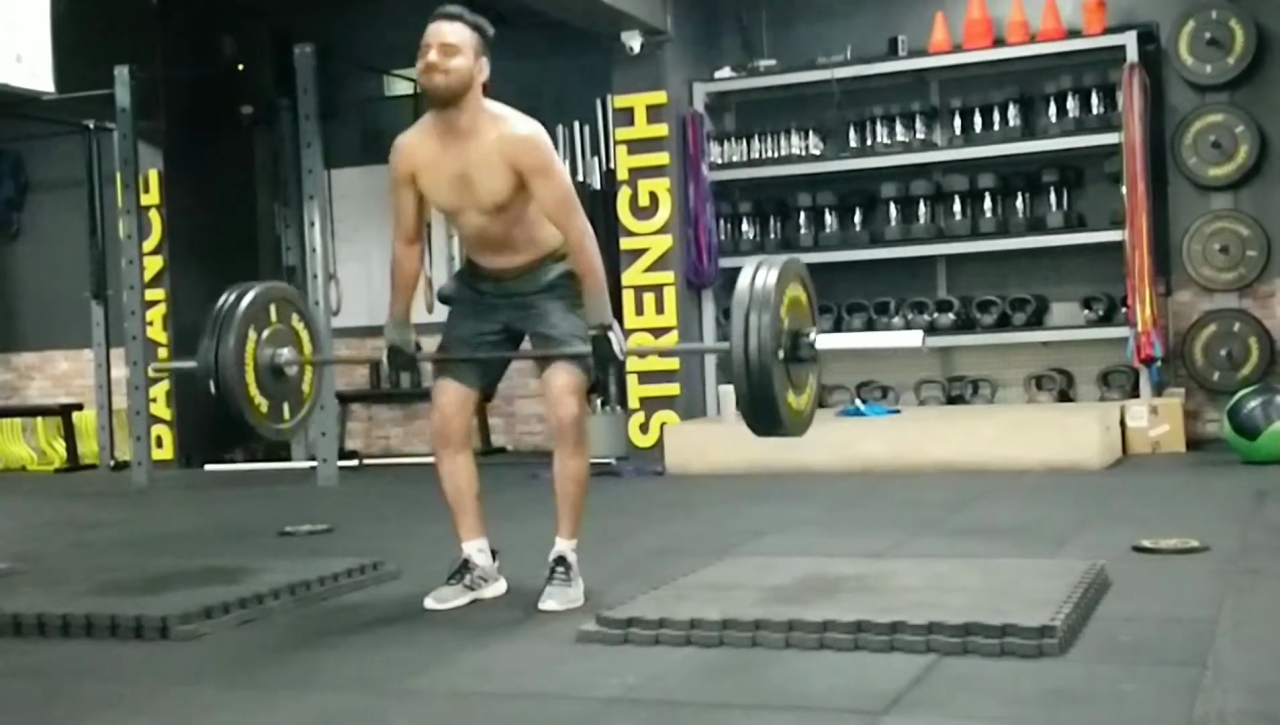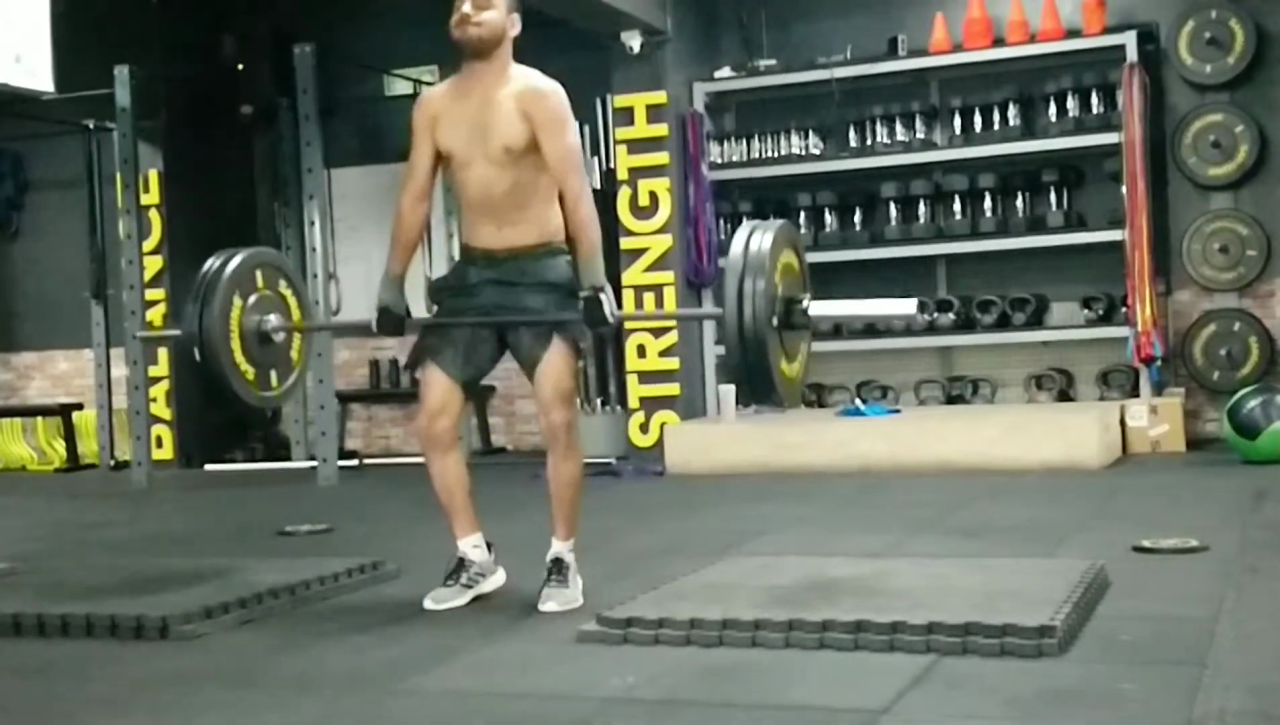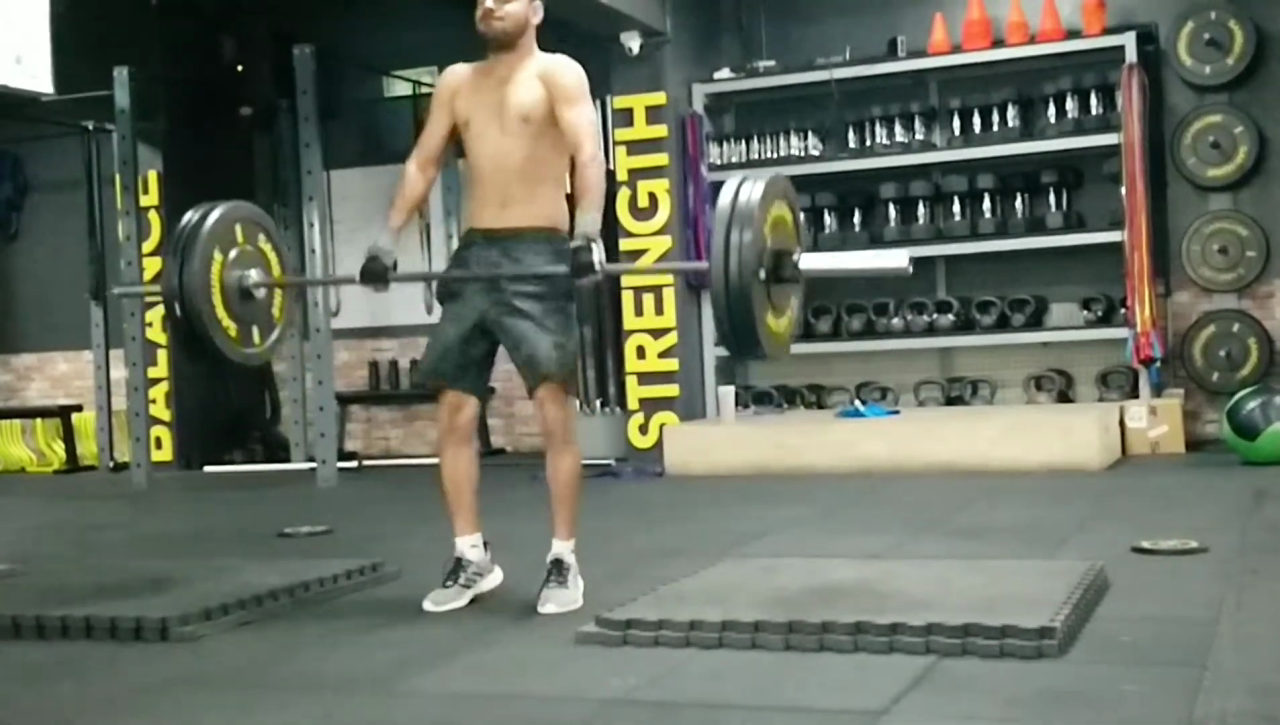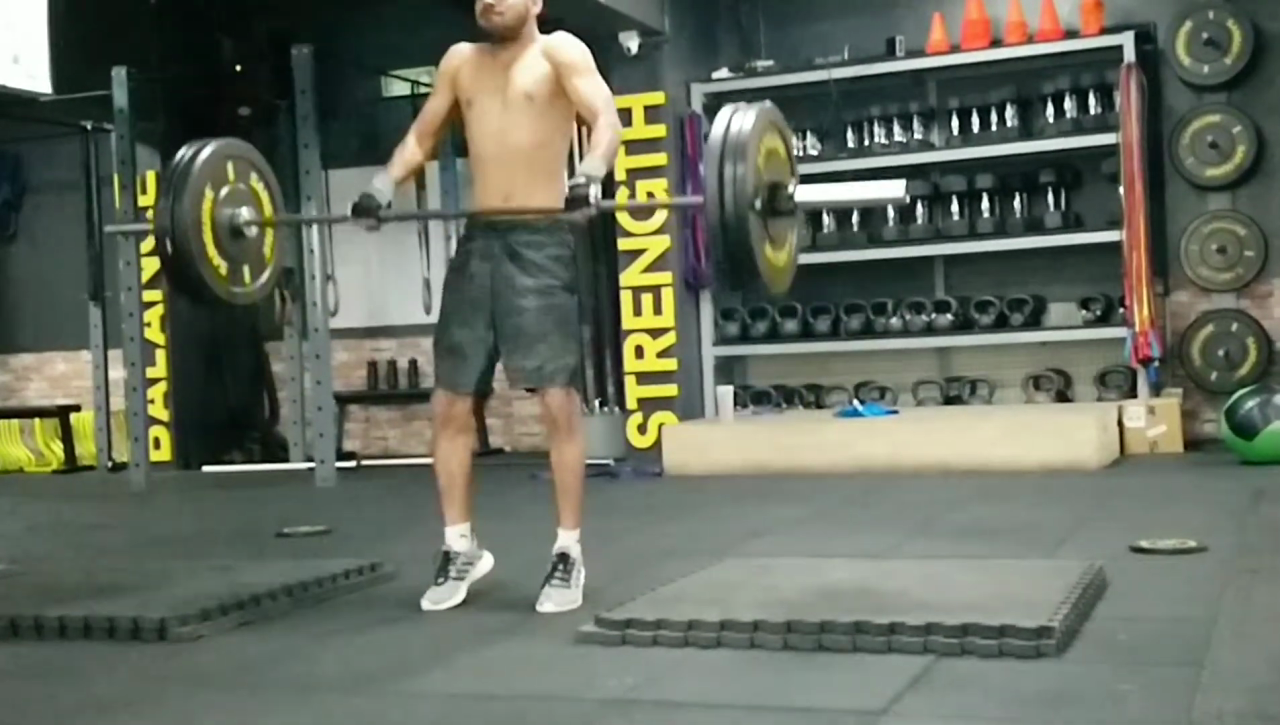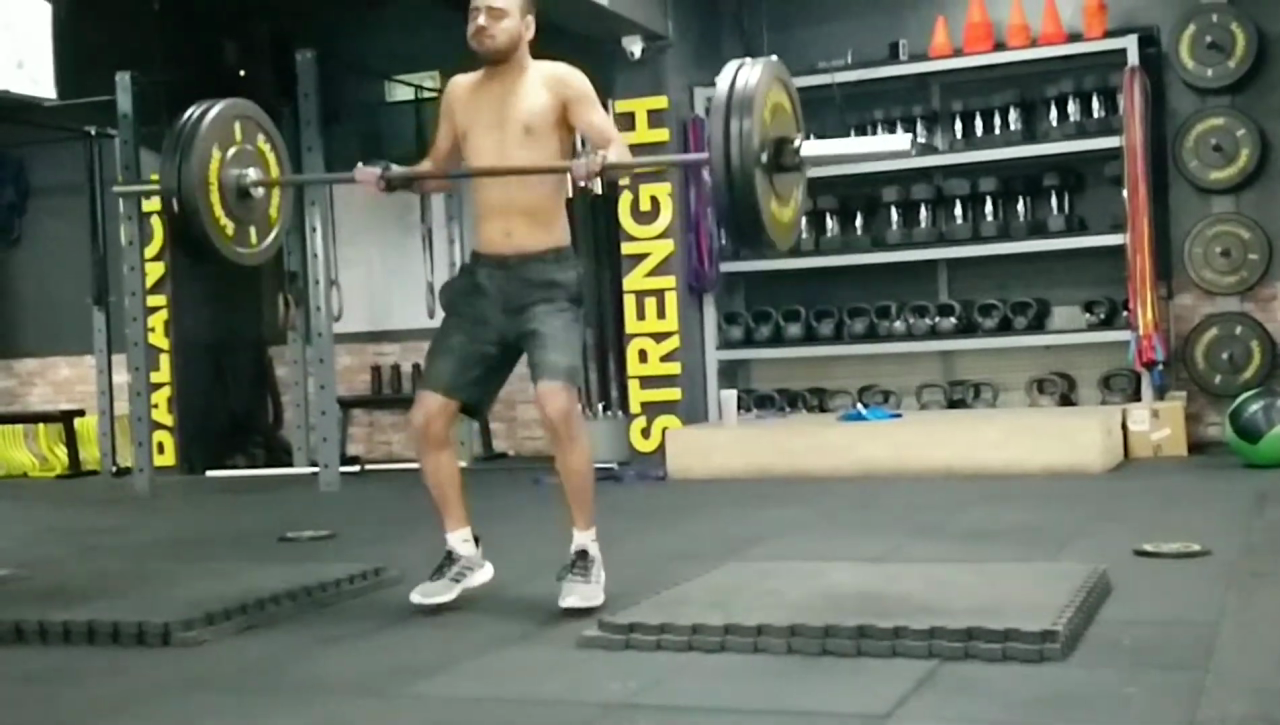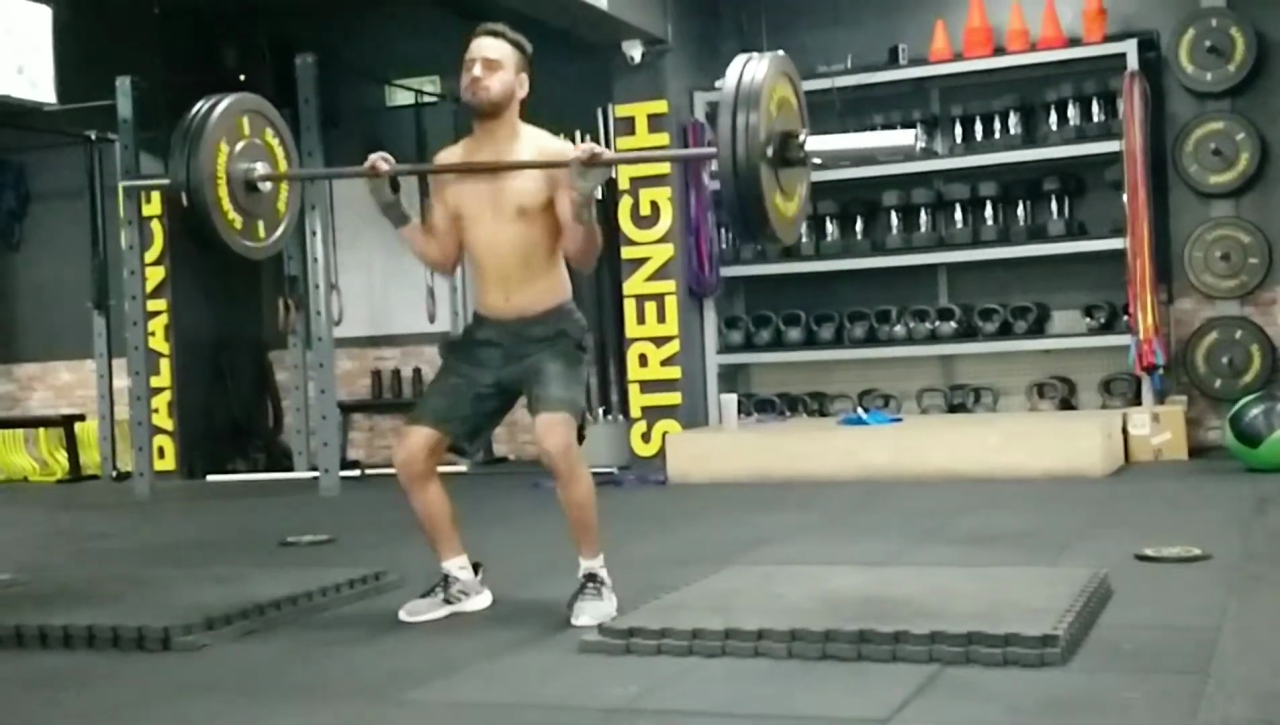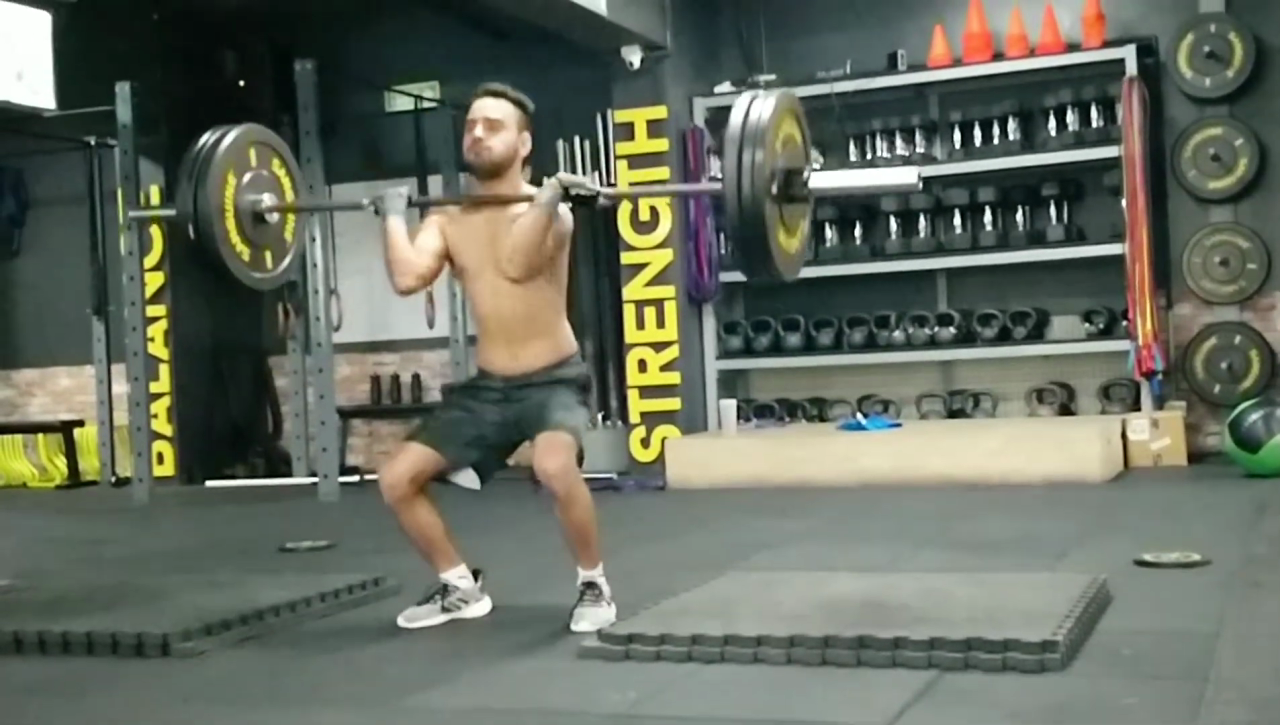
dt=0.4s
person 1, frame 1
left shoulder: (518, 136)
right shoulder: (409, 151)
left elbow: (577, 232)
right elbow: (408, 243)
left wrist: (602, 321)
right wrist: (397, 328)
left hip: (550, 282)
right hip: (479, 289)
left knee: (565, 414)
right knee: (447, 423)
left ankle: (565, 560)
right ankle: (478, 562)
person 1, frame 2
left shoulder: (537, 93)
right shoulder: (433, 104)
left elbow: (574, 191)
right elbow: (414, 198)
left wrist: (595, 282)
right wrist: (392, 287)
left hip: (540, 271)
right hip: (470, 274)
left knee: (557, 417)
right knee: (434, 420)
left ankle: (562, 561)
right ankle: (474, 558)
person 1, frame 3
left shoulder: (557, 71)
right shoulder: (455, 81)
left elbow: (588, 154)
right elbow: (422, 164)
left wrist: (588, 233)
right wrist: (387, 241)
left hip: (539, 257)
right hip: (472, 257)
left knee: (553, 411)
right knee: (454, 416)
left ankle: (564, 561)
right ankle: (472, 557)
person 1, frame 4
left shoulder: (560, 51)
right shoulder: (460, 60)
left elbow: (606, 119)
right elbow: (422, 135)
left wrist: (589, 176)
right wrist: (381, 187)
left hip: (540, 244)
right hip: (475, 244)
left knee: (557, 403)
right knee: (450, 405)
left ankle: (568, 554)
right ankle: (460, 548)
person 1, frame 5
left shoulder: (558, 81)
right shoulder: (459, 91)
left elbow: (618, 148)
right elbow: (439, 168)
left wrist: (600, 162)
right wrist: (395, 176)
left hip: (545, 276)
right hip: (480, 278)
left knee: (557, 406)
right knee: (428, 417)
left ankle: (585, 551)
right ankle: (463, 552)
person 1, frame 6
left shoulder: (552, 154)
right shoulder: (447, 165)
left elbow: (585, 257)
right elbow: (444, 258)
left wrist: (584, 193)
right wrist: (393, 207)
left hip: (549, 332)
right hip: (484, 336)
left knee: (556, 442)
right knee: (412, 454)
left ankle: (593, 576)
right ankle: (461, 578)
person 1, frame 7
left shoulder: (550, 211)
right shoulder: (446, 219)
left elbow: (516, 266)
right elbow: (407, 277)
left wrist: (552, 195)
right wrist: (394, 212)
left hip: (552, 381)
right hip: (486, 387)
left knee: (554, 465)
right knee: (396, 479)
left ankle: (593, 584)
right ankle: (460, 584)
